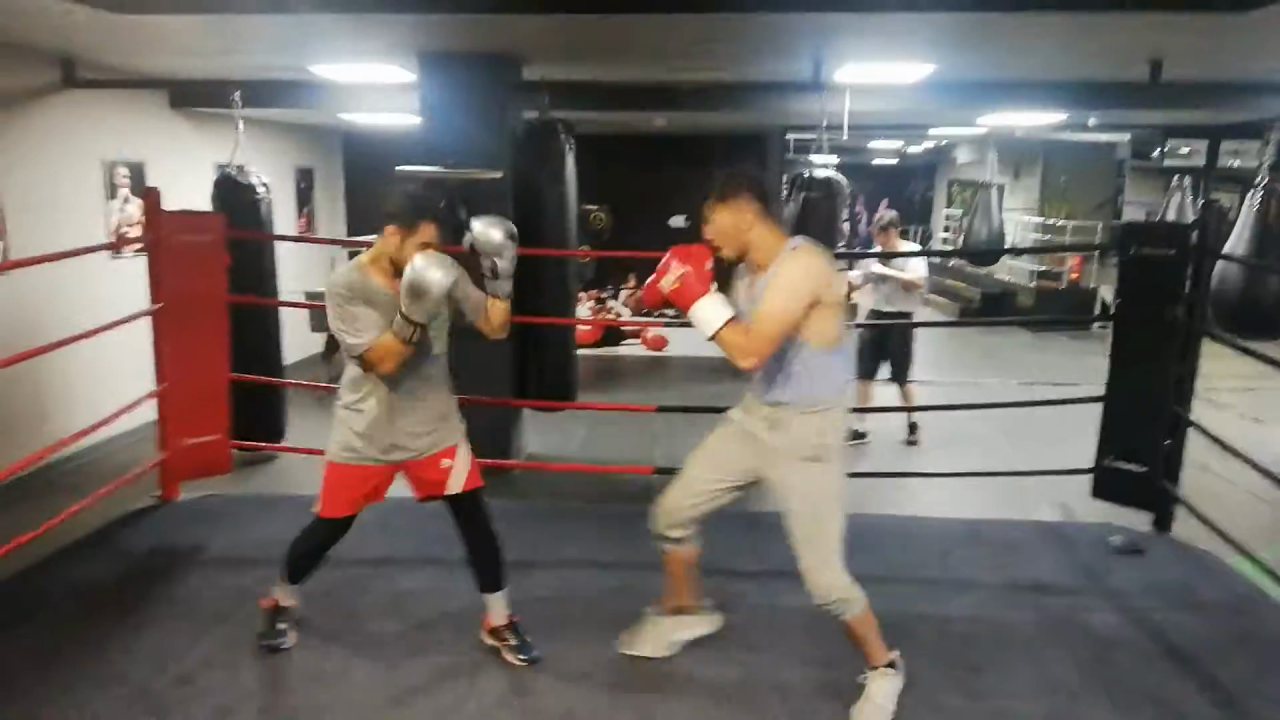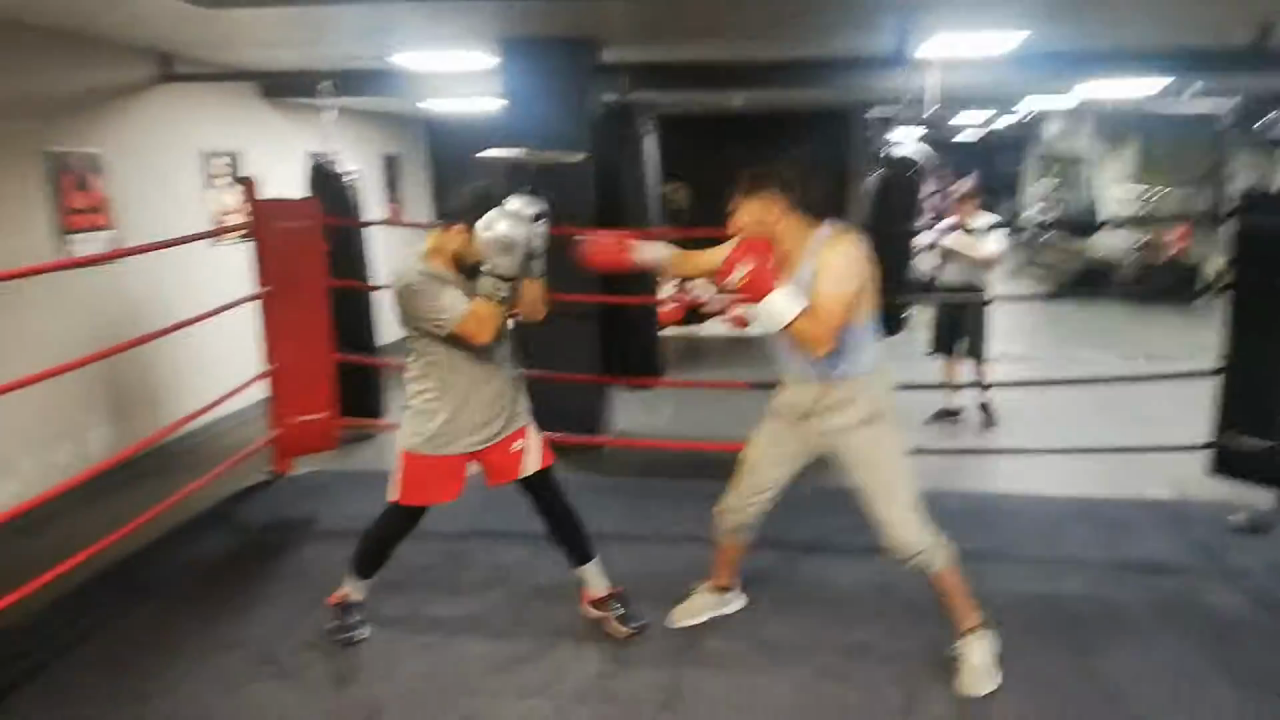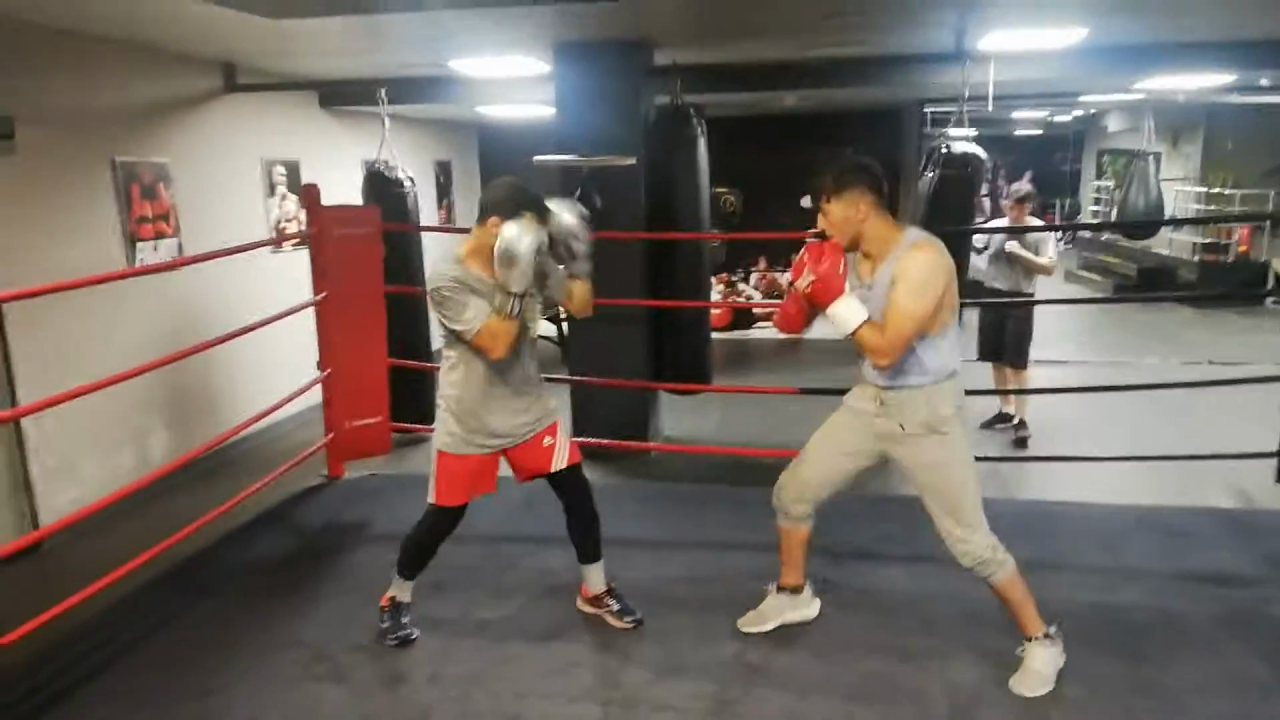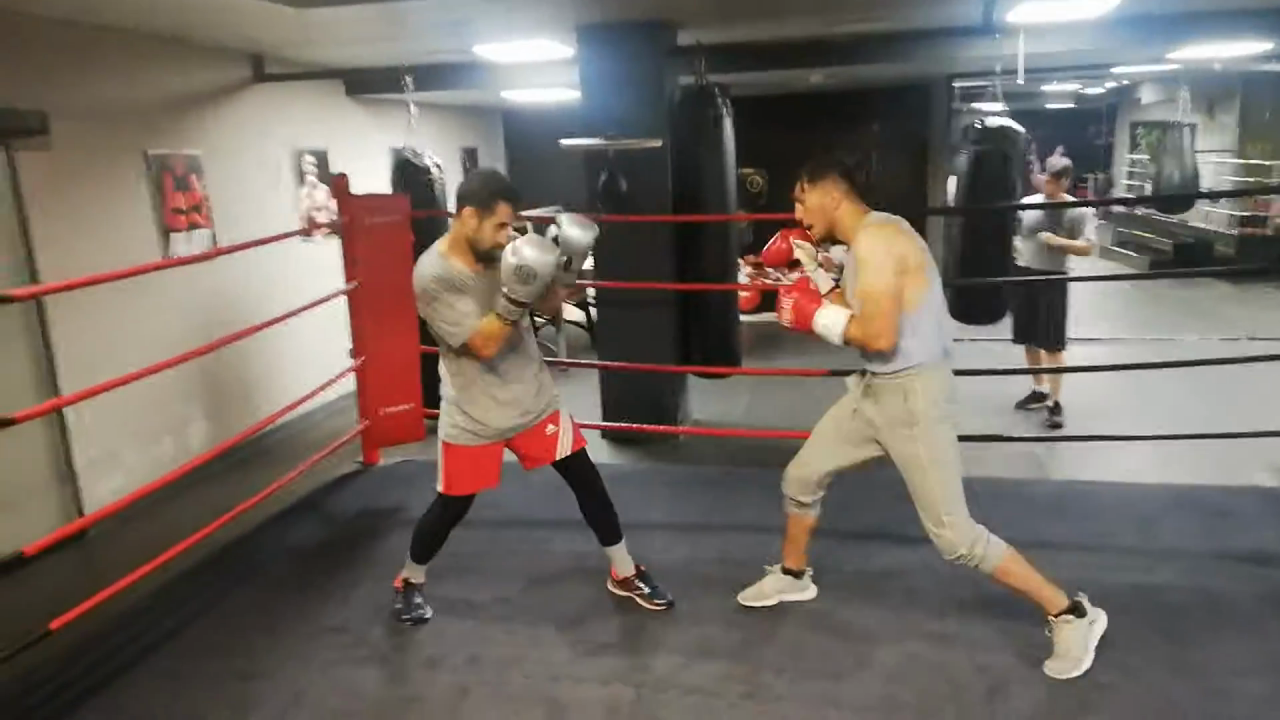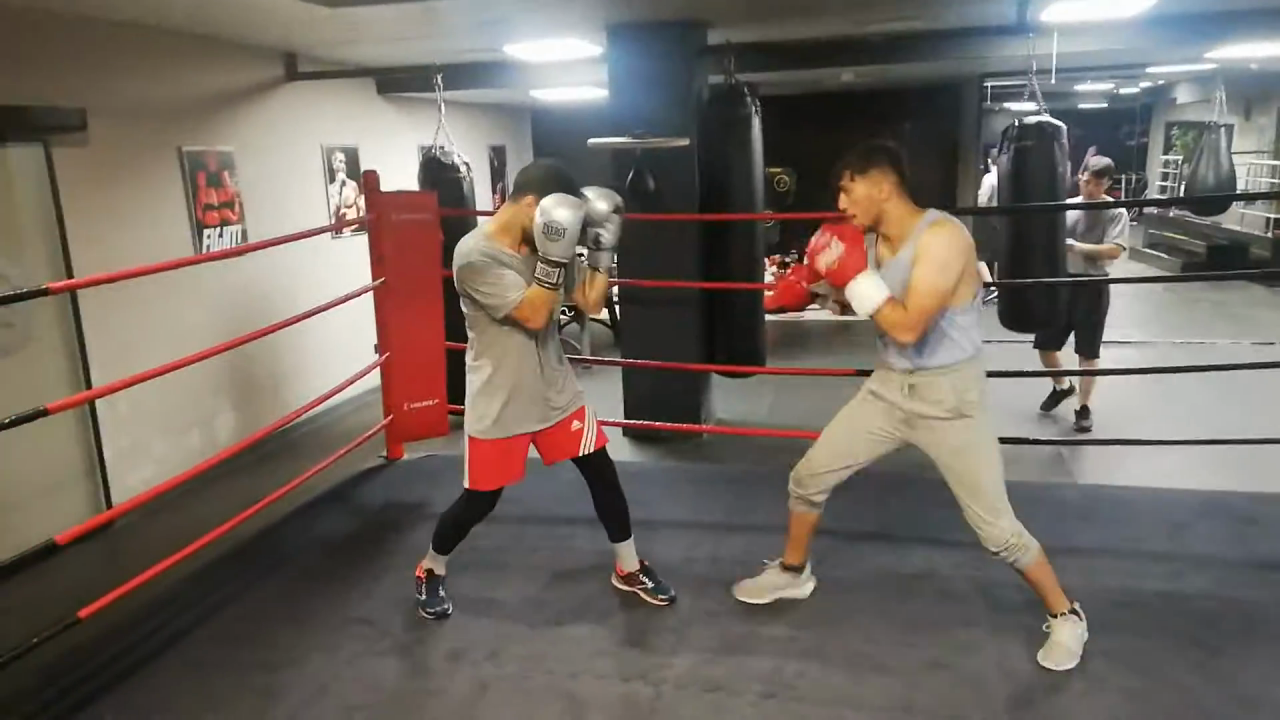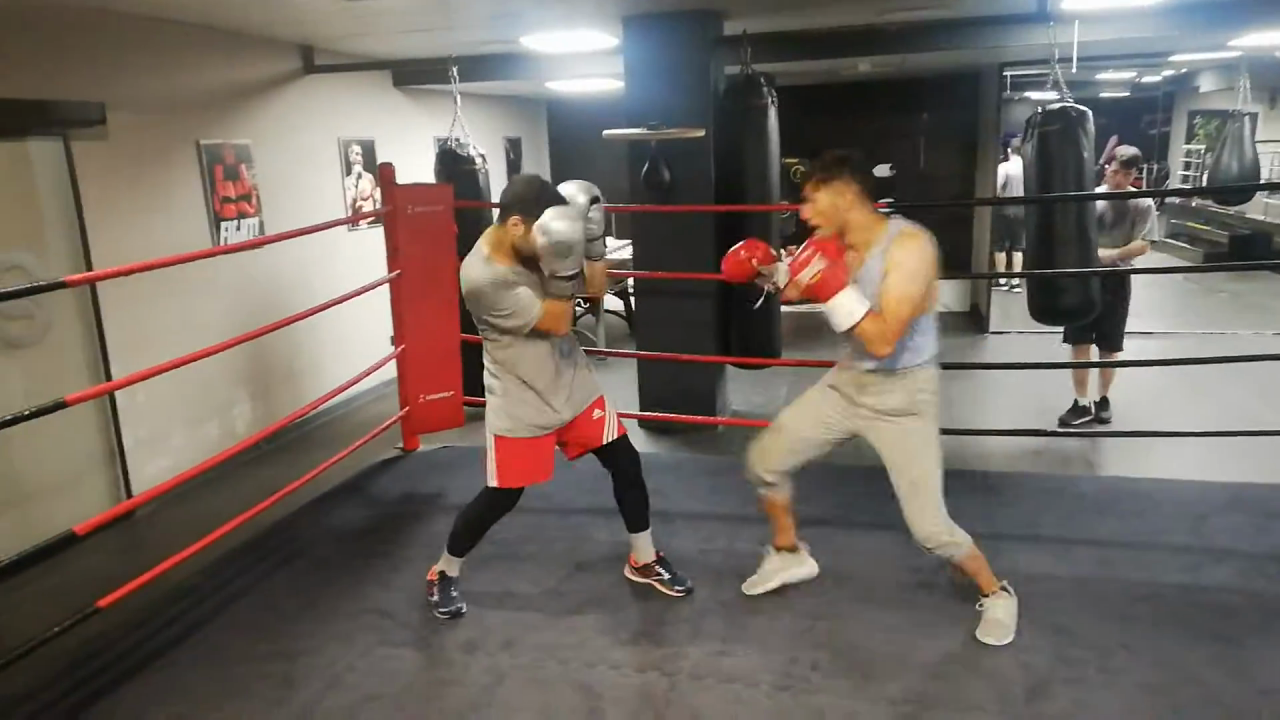
dt=0.3s
person 1, frame 1
left shoulder: (804, 266)
right shoulder: (751, 264)
left elbow: (749, 353)
right elbow: (738, 319)
left wrist: (699, 293)
right wrist: (676, 287)
left hip: (810, 430)
right hip: (754, 417)
left knee: (825, 579)
right knee: (672, 513)
left ankle: (882, 667)
right ankle: (686, 611)
person 1, frame 2
left shoulder: (841, 248)
right shoulder: (758, 246)
left elbow: (820, 341)
right elbow: (694, 263)
left wrist: (767, 290)
right wrist: (636, 252)
left hip: (858, 403)
right hip: (799, 401)
left knee: (909, 533)
right knee: (737, 509)
left ankle: (972, 633)
right ankle: (722, 590)
person 1, frame 3
left shoulder: (921, 259)
right shoulder: (865, 254)
left elbow: (885, 352)
left wrist: (833, 296)
right wrist: (813, 298)
left hip: (925, 409)
right hip: (870, 401)
left knee: (969, 540)
right knee: (793, 488)
left ankle: (1041, 640)
right ankle: (791, 592)
person 1, frame 4
left shoulder: (874, 239)
right shoulder: (871, 237)
left elbow: (879, 335)
right elbow: (849, 305)
left wrist: (815, 315)
right wrist: (806, 267)
left hip: (913, 395)
right hip: (873, 390)
left knee: (954, 535)
right knee: (801, 477)
left ankle: (1071, 613)
right ankle: (792, 575)
person 1, frame 5
left shoulder: (942, 237)
right shoulder: (881, 240)
left elbow: (906, 329)
right elbow: (856, 304)
left wrist: (851, 274)
right wrist: (825, 277)
left hip: (949, 396)
right hip: (889, 387)
left knee: (996, 527)
right knee: (809, 476)
left ankle: (1065, 616)
right ankle: (791, 571)
person 1, frame 6
left shoulder: (910, 246)
right shoulder: (838, 243)
left elbow: (883, 341)
right elbow: (804, 288)
left wrist: (835, 286)
right wrist: (769, 265)
left hip: (905, 395)
right hip: (849, 382)
left knee: (930, 528)
right knee: (764, 458)
left ankle: (997, 595)
right ankle: (788, 553)
person 2, frame 1
left shoulder: (443, 272)
right shoulder: (346, 288)
left elbow: (494, 326)
right elbow: (384, 361)
left wrist: (500, 270)
right wrist: (415, 310)
left hip: (435, 426)
right hip: (365, 433)
left knee: (474, 519)
right knee: (328, 527)
left ankle: (498, 622)
right ankle: (282, 601)
person 2, frame 2
left shoulder: (493, 260)
right shoulder: (417, 279)
left elbow: (533, 311)
right elbow: (481, 332)
left wrist: (528, 254)
right wrist: (497, 271)
left hip: (502, 412)
right hip: (438, 425)
left knee: (551, 499)
right knee: (402, 515)
left ankle: (600, 594)
right ankle: (348, 596)
person 2, frame 3
left shoulder: (528, 259)
right shoulder: (448, 280)
left elbow: (581, 306)
right elbow: (497, 347)
left wrist: (574, 252)
right wrist: (513, 287)
left hip: (529, 410)
right hip: (468, 424)
left knee: (578, 493)
right knee: (441, 518)
left ankle: (595, 591)
right ankle: (397, 598)
person 2, frame 4
left shoulder: (508, 251)
right shoulder: (432, 276)
left elbow: (549, 305)
right elbow: (486, 345)
left wrist: (566, 264)
right wrist: (517, 295)
left hip: (532, 398)
right hip: (473, 414)
left knee: (586, 478)
right knee: (451, 506)
left ankle: (624, 573)
right ankle: (410, 580)
person 2, frame 5
left shoulder: (543, 240)
right shoulder: (474, 256)
left elbow: (591, 304)
right elbow: (533, 315)
left wrist: (602, 244)
right wrist: (554, 254)
left hip: (554, 391)
right hip: (497, 403)
left knee: (602, 473)
right knee: (479, 499)
left ankle: (629, 568)
right ankle: (432, 570)
person 2, frame 6
left shoulder: (537, 245)
right shoulder: (481, 278)
left elbow: (594, 286)
right elbow: (557, 324)
left wrist: (586, 242)
right wrist: (562, 266)
left hip: (573, 384)
right hip: (520, 400)
left knee: (626, 462)
right knee: (500, 496)
left ankle: (644, 560)
right ankle: (444, 573)
person 3, frame 1
left shoulder: (913, 252)
right shoulder: (873, 255)
left elbow: (919, 281)
right elbow: (856, 283)
left wrist: (886, 272)
right wrist: (852, 279)
left hip: (900, 319)
right hip: (874, 317)
left knee: (901, 377)
right knee: (864, 375)
left ankle: (912, 422)
right ankle: (860, 427)
person 3, frame 2
left shoulder: (990, 225)
right shoulder: (945, 225)
left elbow: (990, 257)
right elbow: (919, 246)
left wrist: (960, 245)
left hip: (972, 293)
right hip: (947, 292)
left knee: (975, 352)
right knee: (947, 351)
left ankle: (985, 401)
right ankle: (952, 403)
person 3, frame 3
left shoulder: (1042, 232)
right shoulder: (994, 226)
left elbow: (1049, 267)
right elbow: (970, 246)
left wrist: (1021, 253)
left hip: (1019, 300)
right hip: (992, 296)
left knee: (1017, 362)
right knee: (997, 359)
left ankle: (1020, 420)
right ankle: (1006, 411)
person 3, frame 4
left shoulder: (1078, 210)
right shoulder: (1027, 203)
left elbow: (1087, 247)
left wrist: (1057, 241)
left hip: (1052, 281)
right hip: (1023, 277)
left knee: (1053, 345)
right knee: (1029, 341)
left ankle: (1054, 402)
right ankle: (1040, 390)
person 3, frame 5
left shoulder: (1116, 212)
right shoulder: (1067, 207)
left elbow: (1114, 250)
left wrist: (1080, 248)
left hip: (1093, 287)
left knee: (1088, 352)
right knee: (1045, 345)
left ankle: (1083, 408)
right ankle: (1062, 386)
person 3, frame 6
left shoulder: (1142, 204)
left elbow: (1142, 246)
left wrist: (1110, 255)
left hip: (1115, 280)
left knee: (1109, 346)
right knee: (1079, 342)
left ankle: (1103, 399)
right ankle: (1083, 404)
